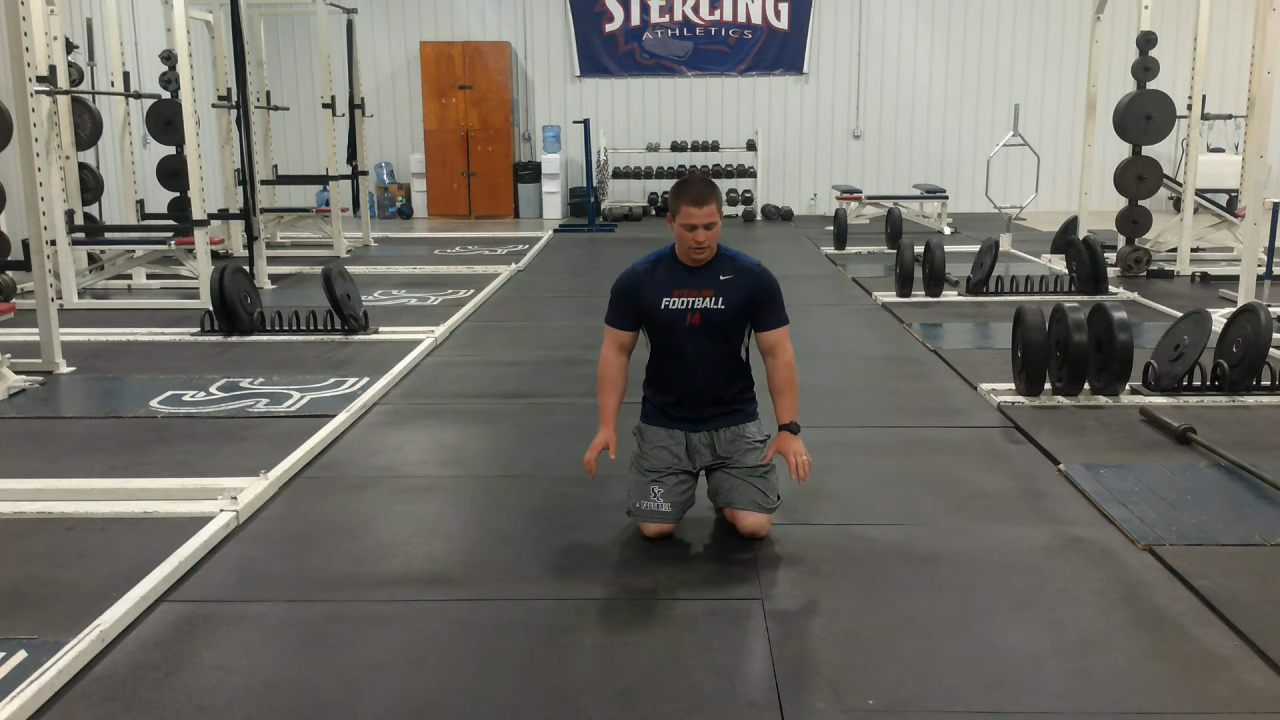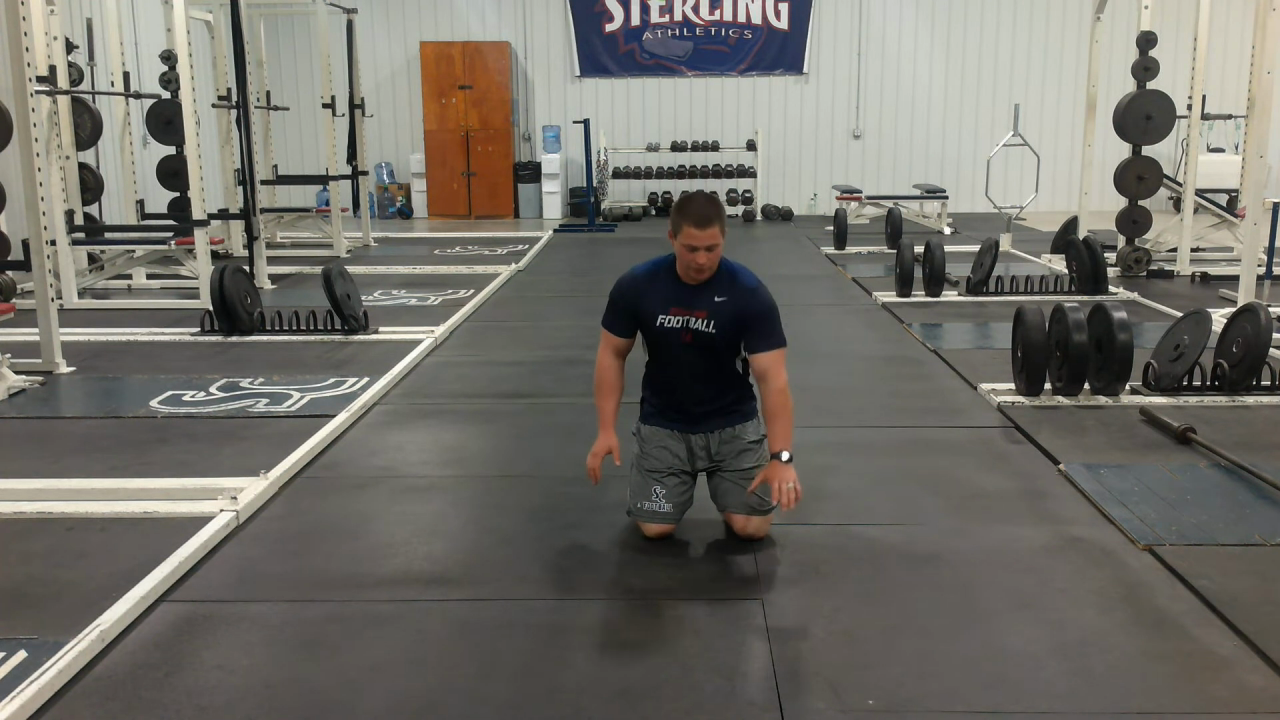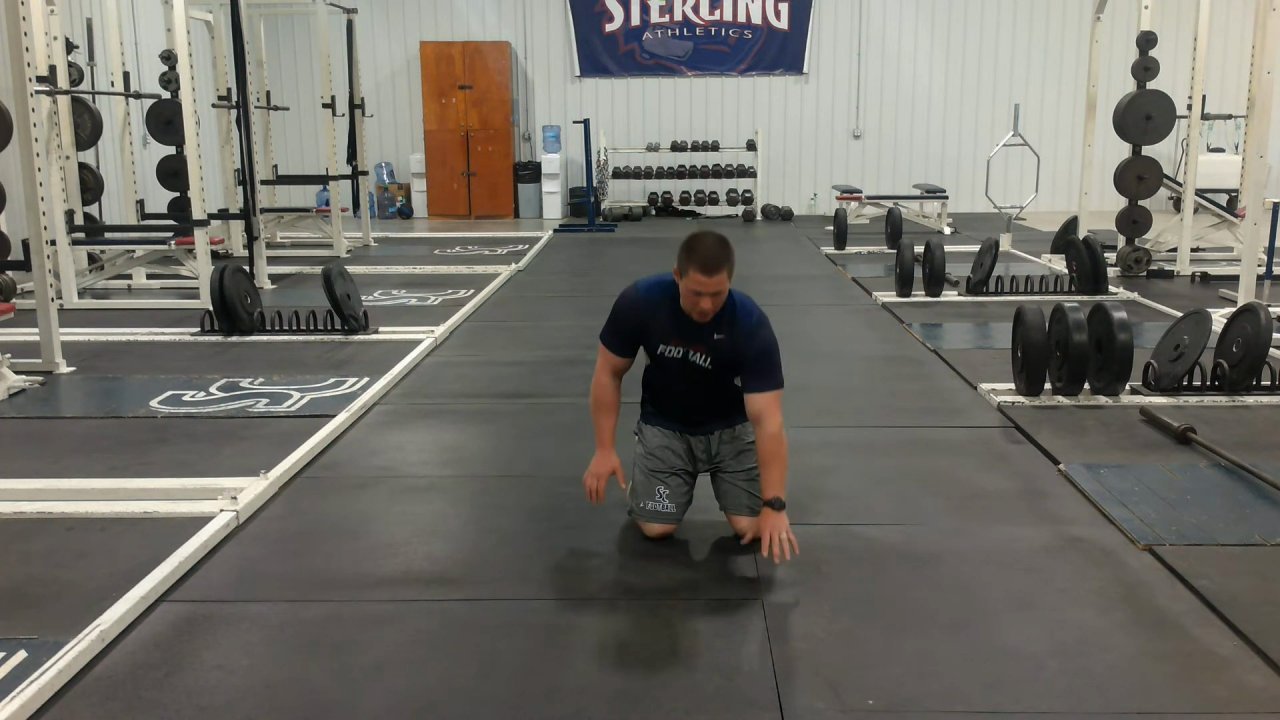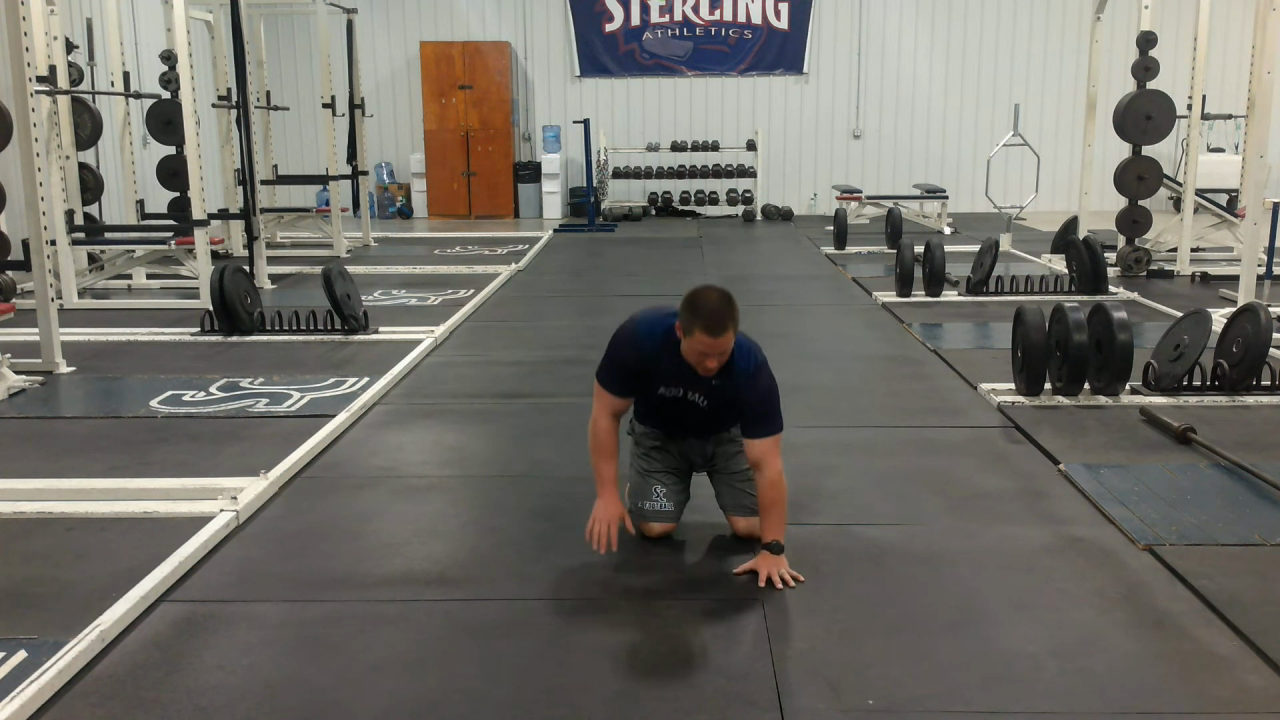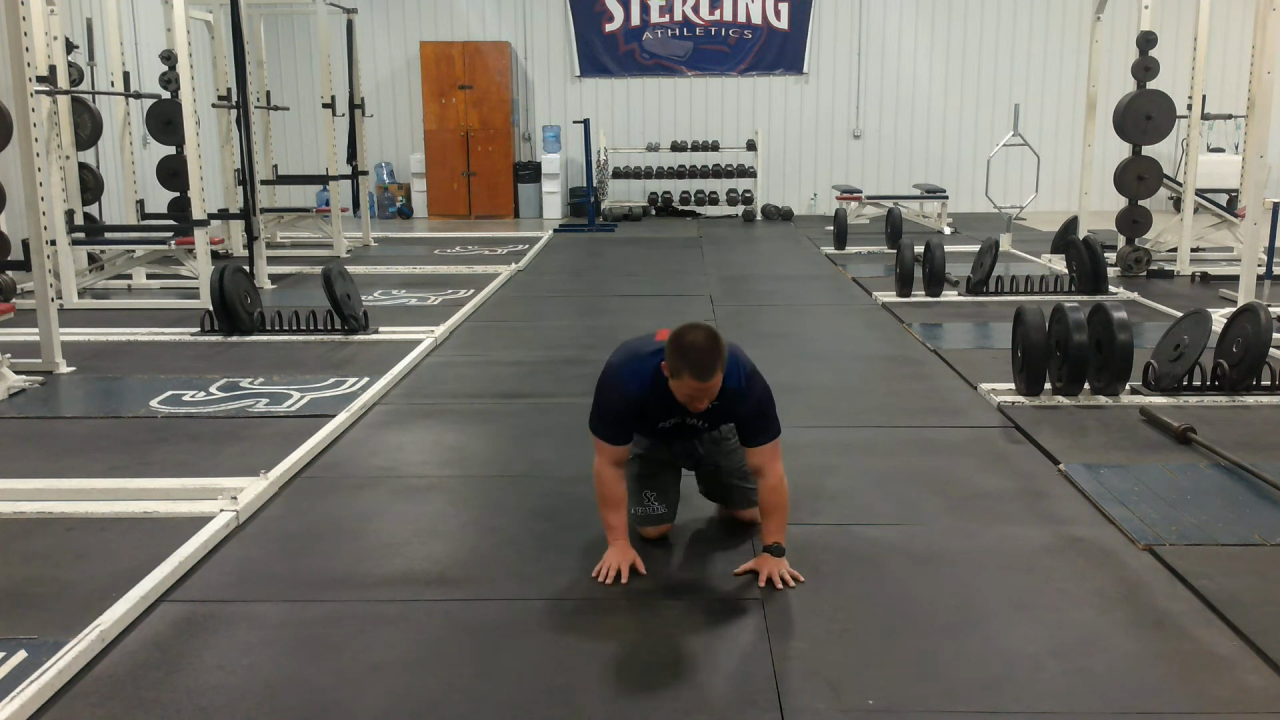
dt=0.4s
person 1, frame 1
left shoulder: (753, 277)
right shoulder: (637, 280)
left elbow: (778, 354)
right elbow: (616, 351)
left wrist: (788, 428)
right wrist: (607, 425)
left hip: (734, 422)
right hip: (664, 424)
left knee: (753, 525)
right knee: (655, 527)
left ankle: (721, 486)
right ankle: (685, 481)
person 1, frame 2
left shoulder: (750, 294)
right shoulder: (636, 286)
left elbow: (773, 379)
right elbow: (611, 355)
left wrist: (781, 457)
right wrist: (606, 429)
left hip: (733, 424)
right hip: (664, 425)
left knee: (752, 526)
right knee: (655, 527)
left ankle: (717, 477)
right ankle: (641, 476)
person 1, frame 3
left shoulder: (751, 326)
right shoulder: (639, 301)
left elbow: (767, 420)
right elbow: (608, 373)
left wrist: (774, 505)
right wrist: (604, 449)
left hip: (732, 427)
right hip: (665, 427)
left knee: (750, 526)
right knee: (655, 527)
left ankle: (716, 473)
right ankle: (659, 478)
person 1, frame 4
left shoulder: (751, 368)
right shoulder: (637, 337)
left elbow: (767, 464)
right elbow: (605, 416)
left wrist: (773, 548)
right wrist: (606, 495)
left hip: (726, 434)
right hip: (659, 434)
left knee: (750, 525)
right knee: (655, 526)
left ankle: (714, 473)
person 1, frame 5
left shoulder: (744, 381)
right shoulder: (624, 379)
left elbow: (769, 470)
right elbow: (609, 465)
left wrist: (774, 550)
right wrist: (618, 543)
left hip: (715, 431)
right hip: (649, 436)
right knee: (652, 527)
